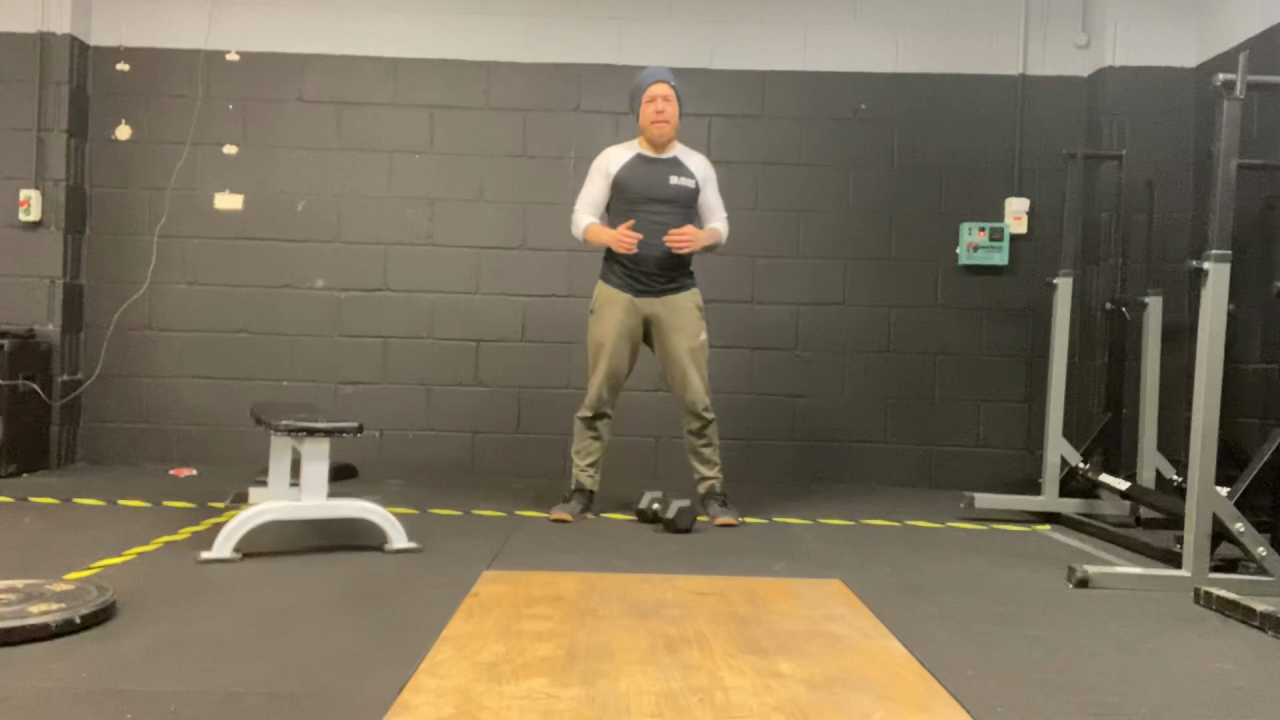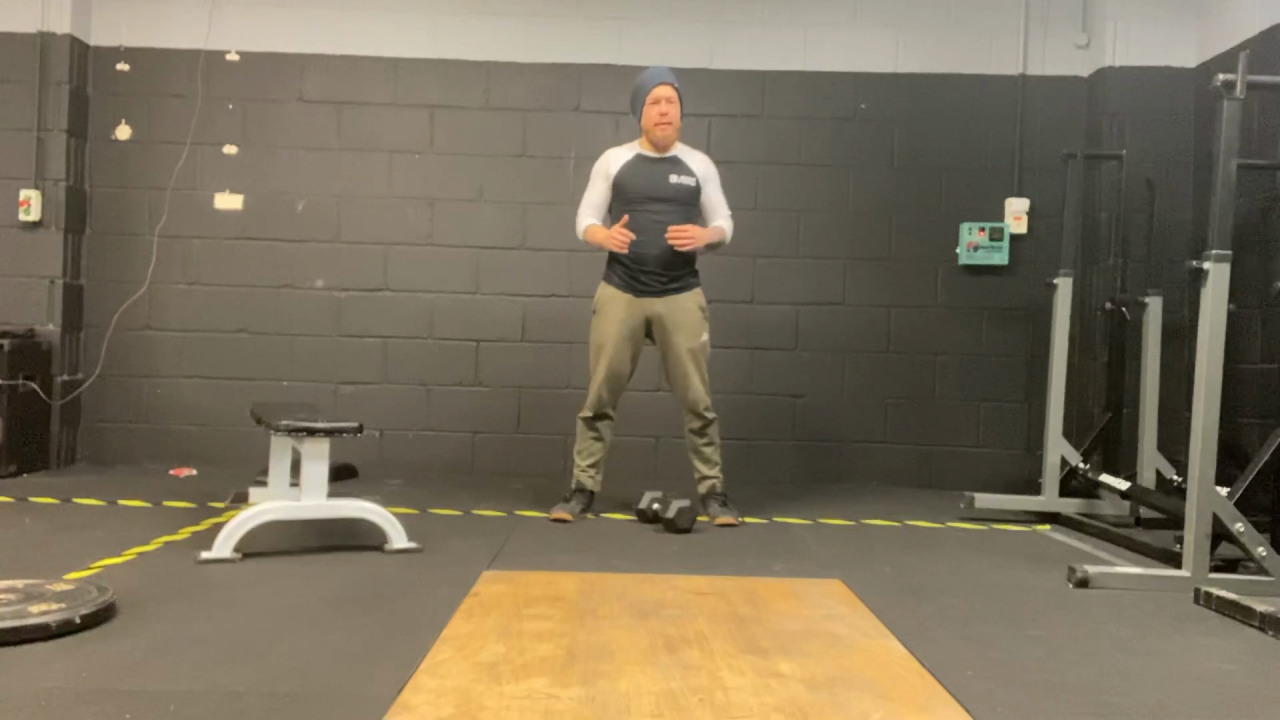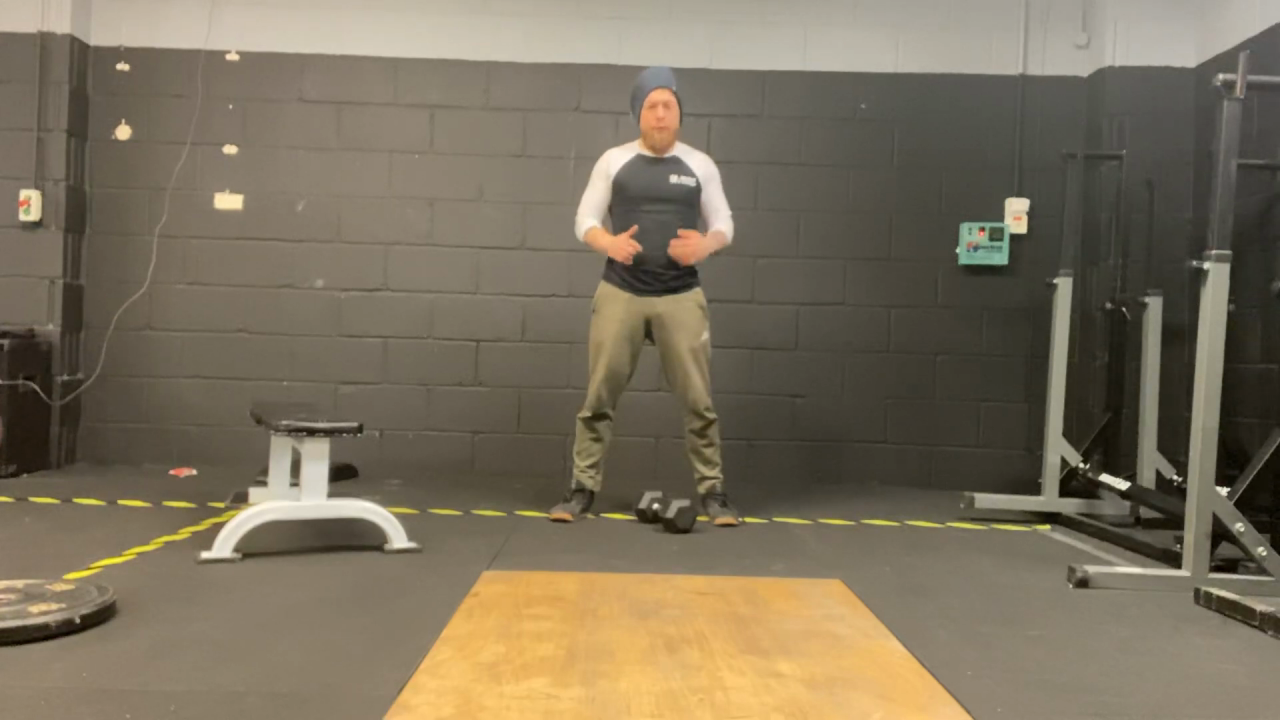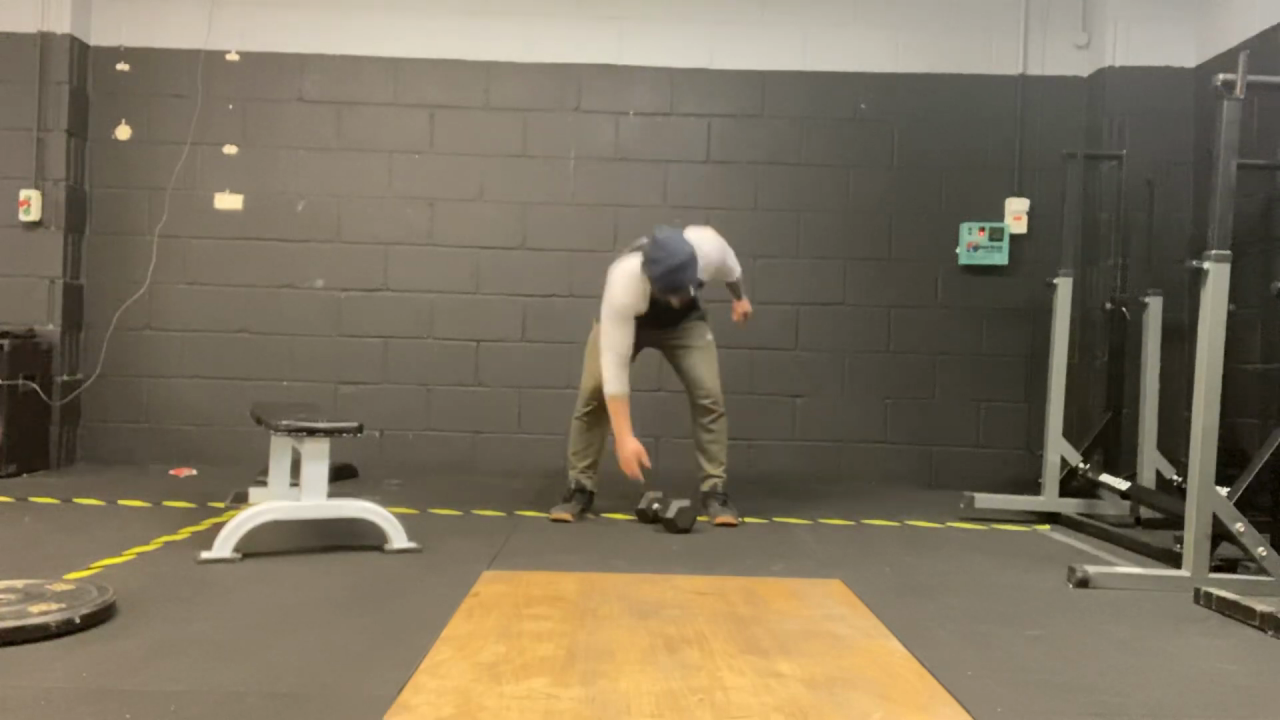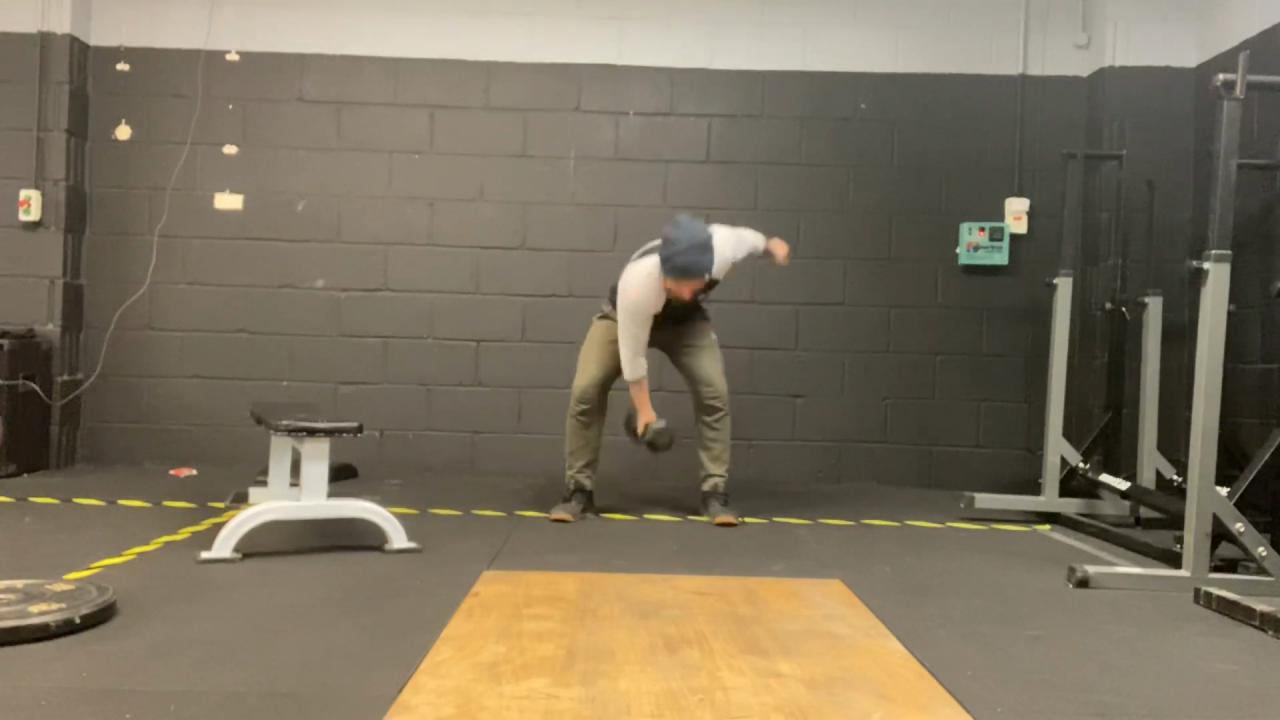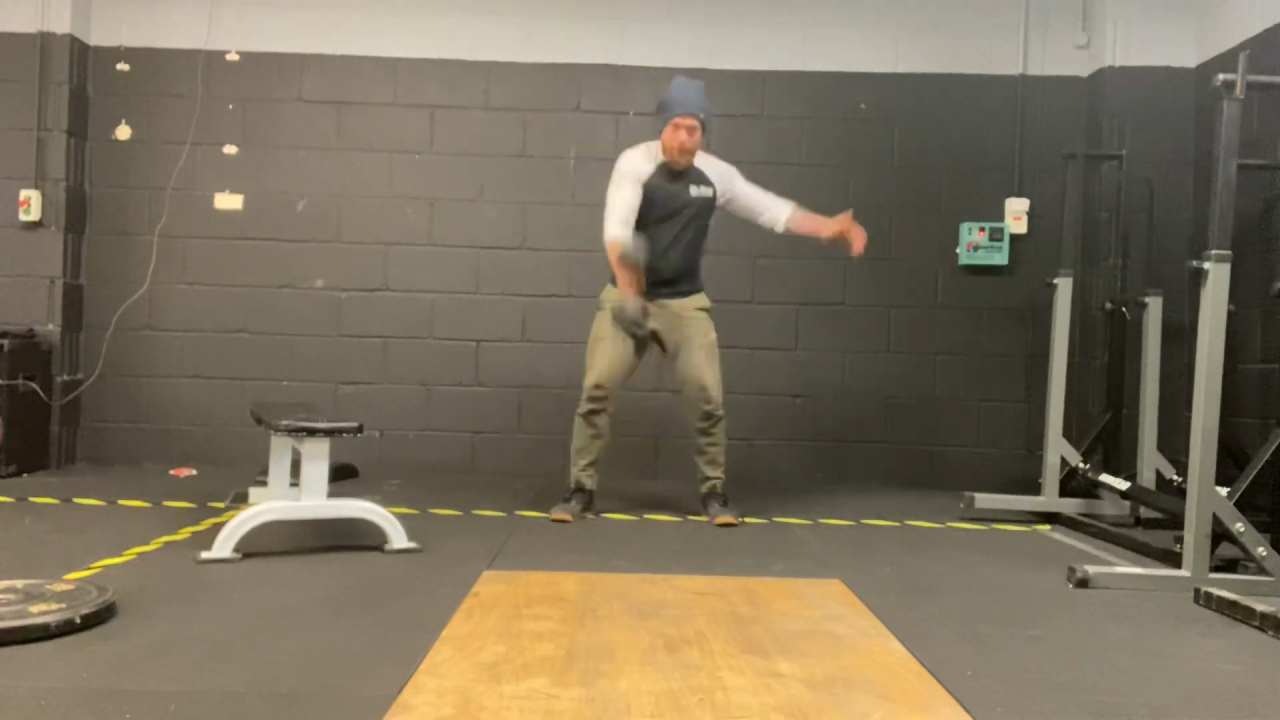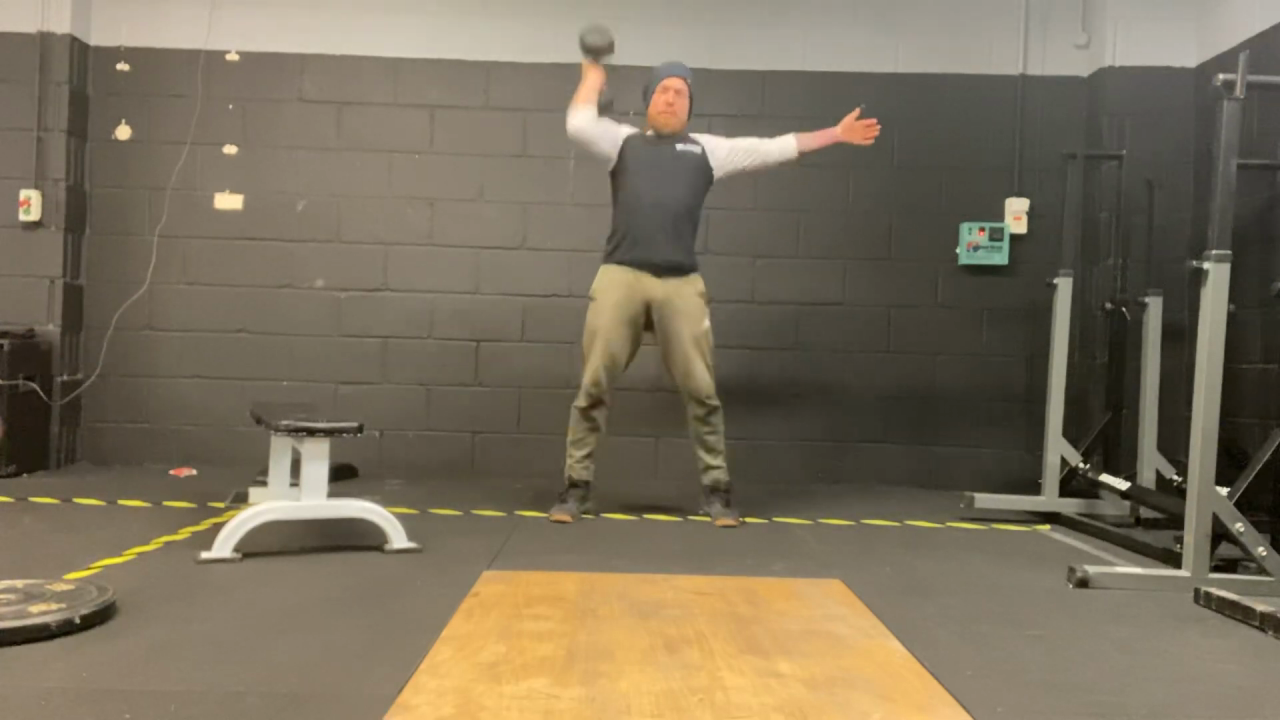
dt=0.7s
person 1, frame 1
left shoulder: (698, 165)
right shoulder: (612, 159)
left elbow: (719, 226)
right elbow: (580, 219)
left wrist: (702, 238)
right wrist: (610, 237)
left hip: (678, 296)
right hip: (617, 293)
left knee: (697, 400)
right knee: (598, 397)
left ankle: (712, 492)
right ankle: (582, 489)
person 1, frame 2
left shoulder: (700, 165)
right shoulder: (613, 161)
left elbow: (725, 227)
right elbow: (585, 221)
left wrist: (704, 235)
right wrist: (605, 236)
left hip: (681, 296)
right hip: (620, 294)
left knee: (697, 400)
right knee: (600, 397)
left ankle: (713, 492)
right ankle: (582, 489)
person 1, frame 3
left shoulder: (700, 164)
right shoulder: (613, 160)
left elbow: (724, 225)
right elbow: (584, 221)
left wrist: (708, 244)
right wrist: (608, 244)
left hip: (682, 297)
right hip: (619, 294)
left knee: (698, 401)
right knee: (599, 398)
left ankle: (712, 491)
right ankle: (582, 488)
person 1, frame 4
left shoulder: (708, 247)
right shoulder: (623, 284)
left elbow: (731, 269)
right elbow: (613, 365)
left wrist: (740, 296)
right wrist: (624, 438)
left hip: (684, 322)
right hip: (627, 320)
left knee: (708, 394)
right knee: (591, 391)
left ankle: (714, 492)
right ankle: (580, 490)
person 1, frame 5
left shoulder: (723, 244)
right shoulder: (637, 283)
left elbow: (751, 238)
right elbow: (632, 352)
left wrist: (772, 245)
right wrist: (644, 409)
left hip: (686, 321)
right hip: (622, 318)
left knee: (713, 392)
right knee: (586, 390)
left ankle: (715, 492)
right ankle: (579, 490)
person 1, frame 6
left shoulder: (715, 173)
right shoulder: (636, 162)
left elbow: (769, 208)
right elbow: (616, 229)
left wrist: (826, 227)
right wrist: (623, 271)
left hip: (685, 302)
right hip: (627, 297)
left knee: (707, 398)
right knee: (597, 391)
left ankle: (713, 493)
right ankle: (581, 490)
person 1, frame 7
left shoulder: (705, 148)
right shoulder: (624, 140)
left elbow: (772, 149)
right elbow: (578, 125)
left wrist: (835, 134)
right wrist: (592, 78)
left hip: (680, 285)
right hip: (619, 279)
left knee: (701, 391)
right knee: (593, 386)
left ankle: (716, 489)
right ankle: (576, 486)
